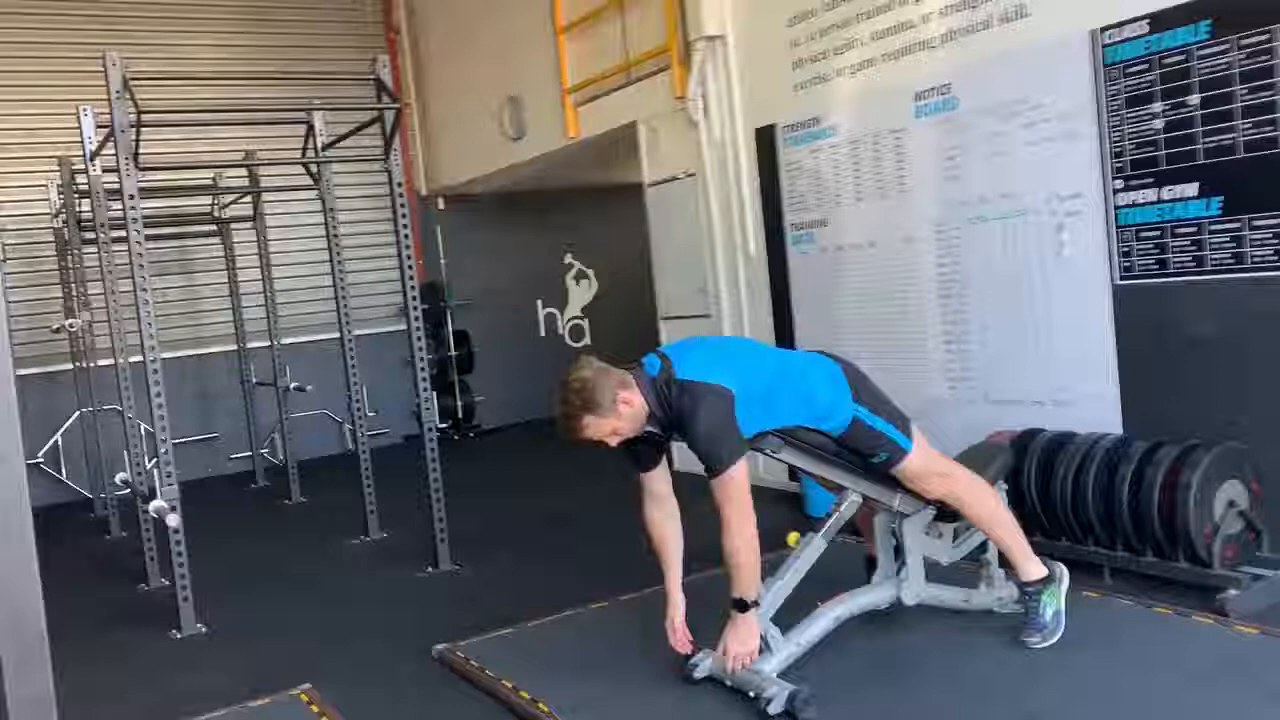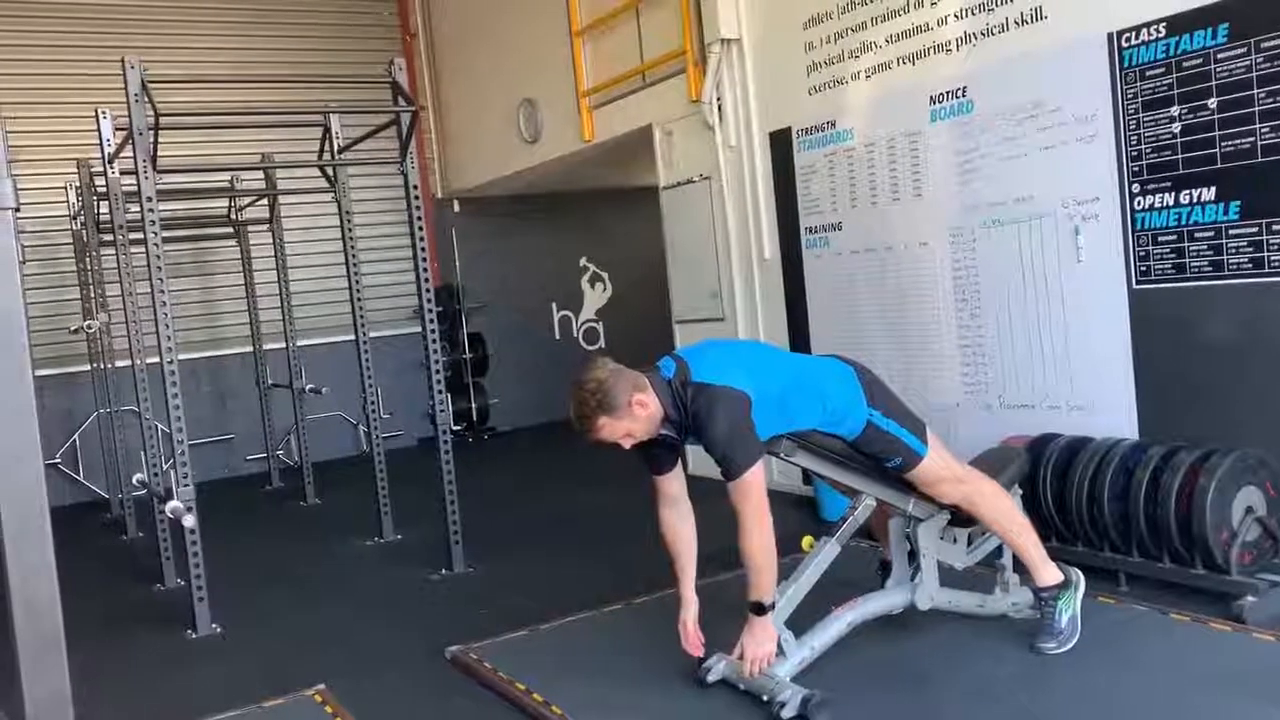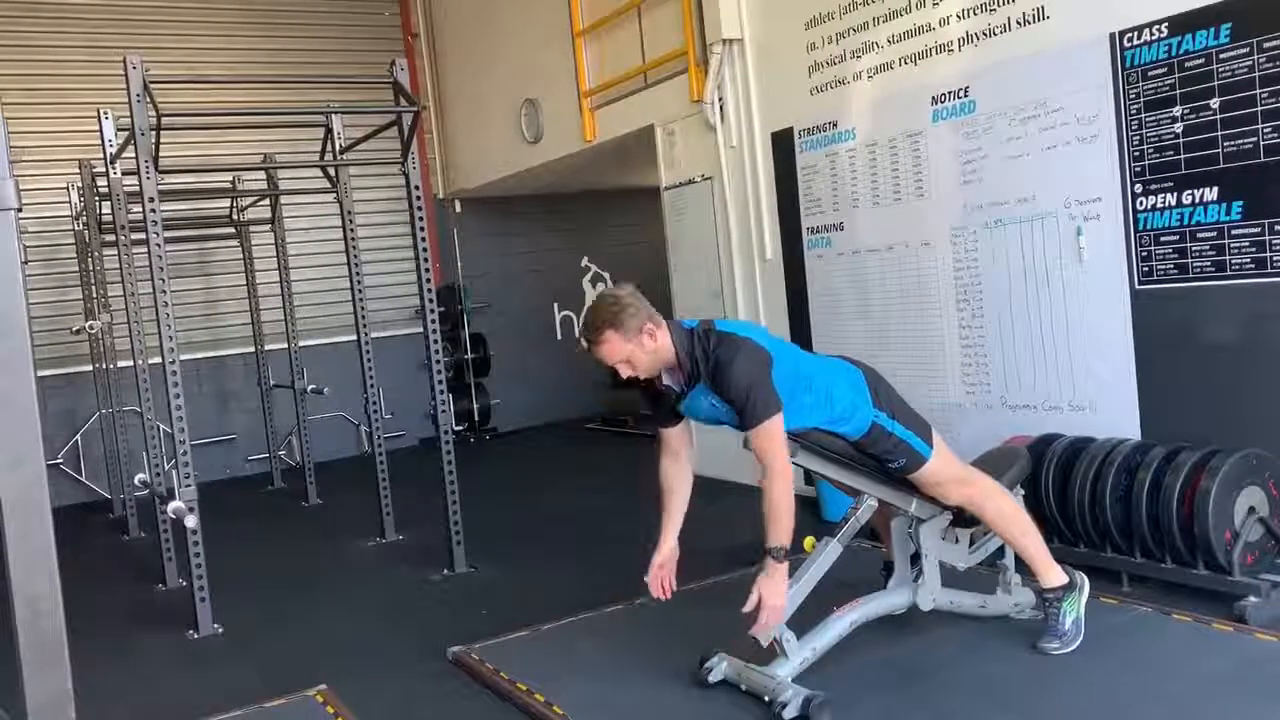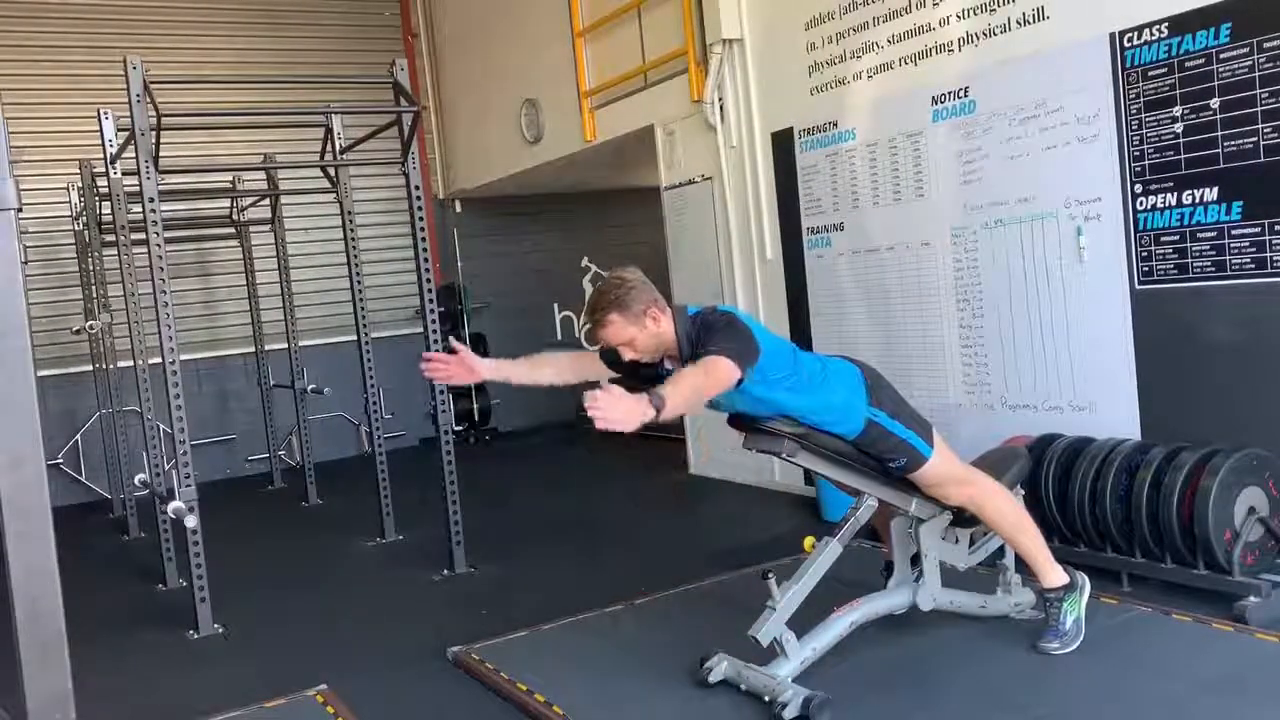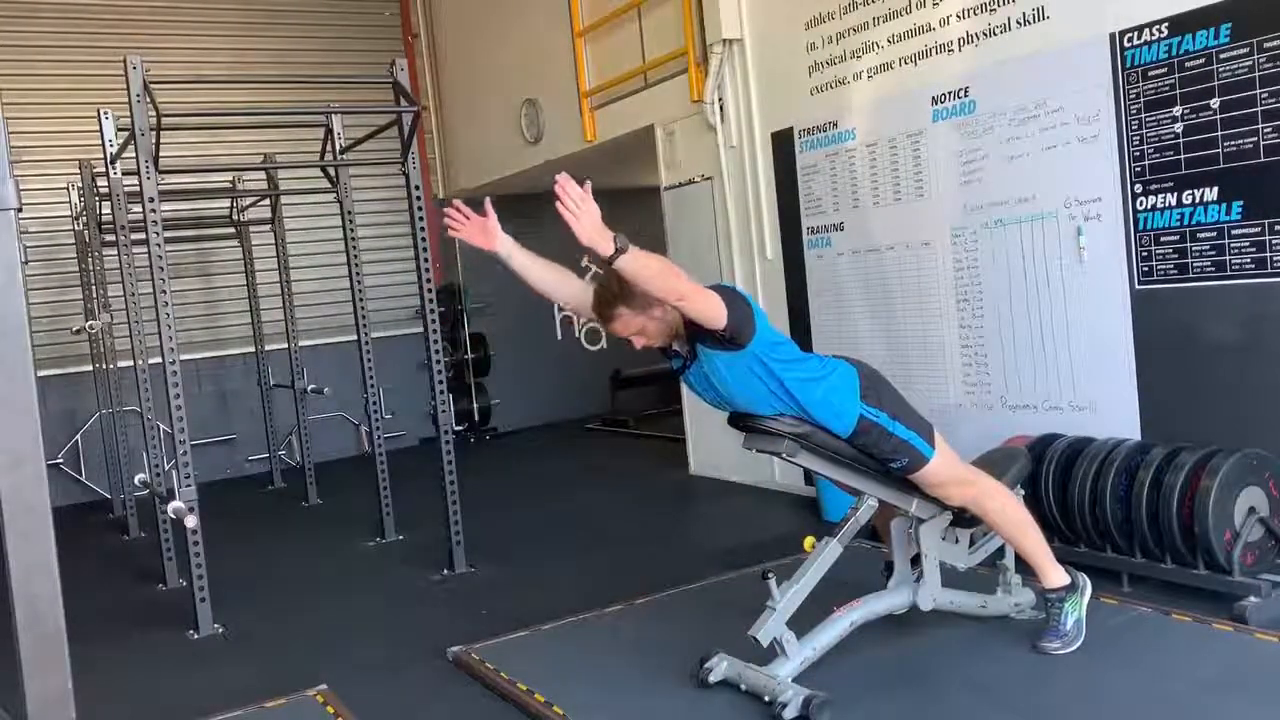
dt=1s
person 1, frame 1
left shoulder: (698, 404)
right shoulder: (636, 398)
left elbow: (737, 516)
right elbow: (658, 501)
left wrist: (743, 615)
right wrist: (675, 595)
left hip: (831, 394)
right hip: (799, 410)
left knee: (934, 477)
left ankle: (1039, 578)
person 1, frame 2
left shoulder: (714, 404)
right shoulder: (651, 402)
left elbow: (754, 517)
right elbow: (674, 503)
left wrist: (760, 617)
right wrist: (688, 598)
left hip: (847, 399)
right hip: (813, 410)
left knee: (950, 482)
left ankle: (1055, 584)
person 1, frame 3
left shoulder: (731, 358)
right shoulder: (659, 377)
left elbow: (776, 468)
right elbow: (675, 454)
left wrist: (775, 567)
right wrist: (668, 541)
left hip: (854, 402)
right hip: (816, 422)
left knee: (955, 485)
left ankle: (1059, 585)
person 1, frame 4
left shoulder: (721, 330)
right shoulder: (641, 350)
left elbow: (706, 380)
right elbow: (573, 365)
left wrist: (644, 408)
right wrist: (486, 367)
left hip: (855, 402)
right hip: (817, 420)
left knee: (956, 485)
left ankle: (1061, 586)
right ankle: (911, 572)
person 1, frame 5
left shoulder: (721, 312)
right shoulder: (664, 328)
left elbow: (678, 286)
right elbow: (572, 294)
left wrist: (605, 244)
right wrist: (500, 243)
left hip: (852, 402)
right hip: (819, 425)
left knee: (957, 485)
right knee: (878, 498)
left ankle: (1061, 586)
